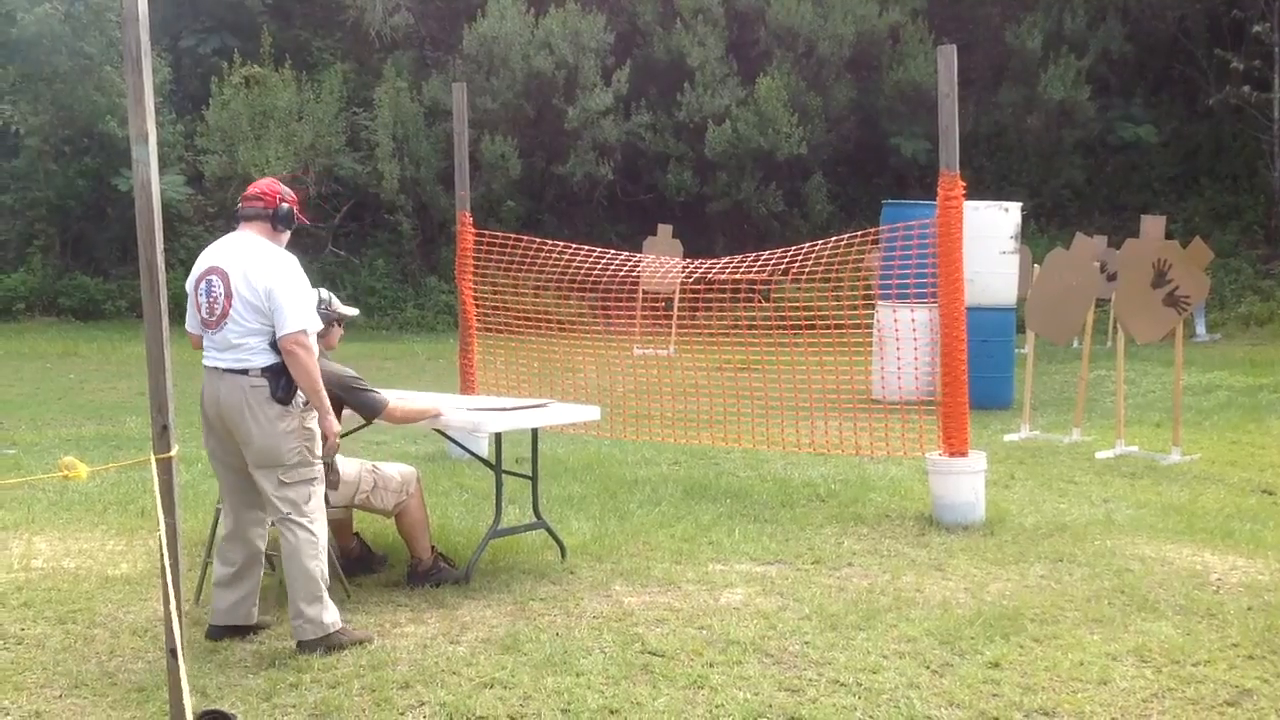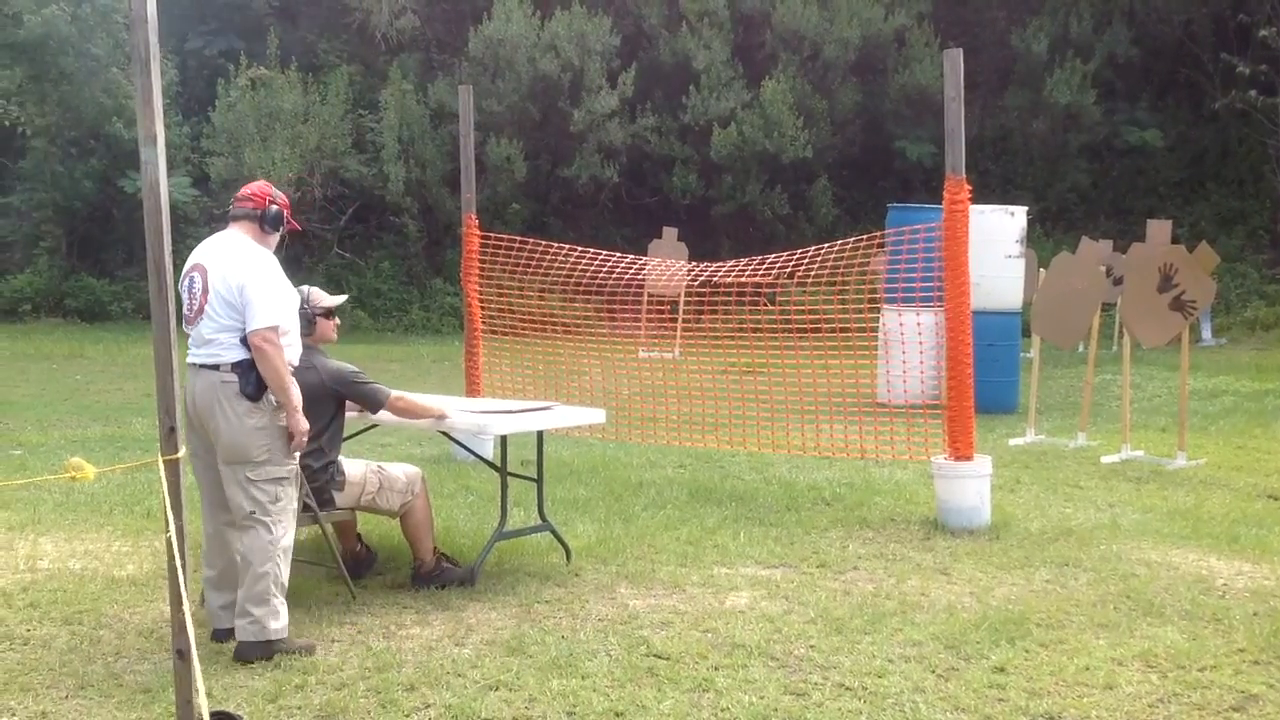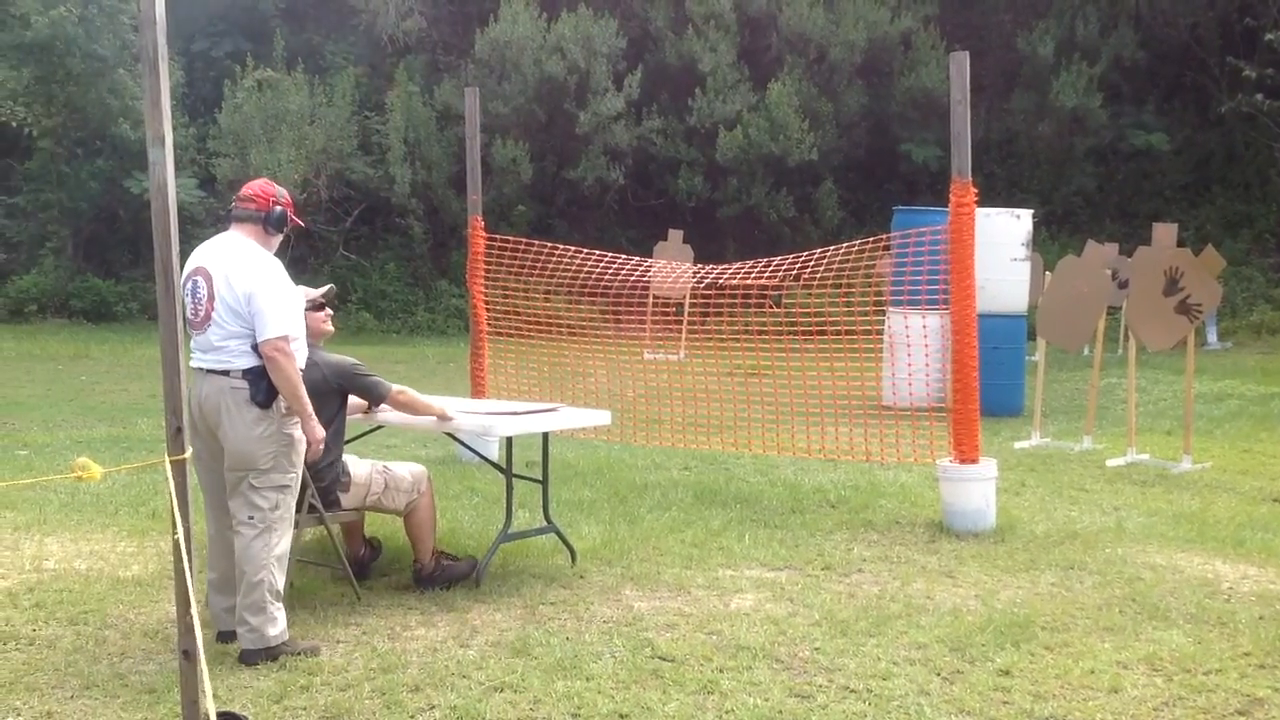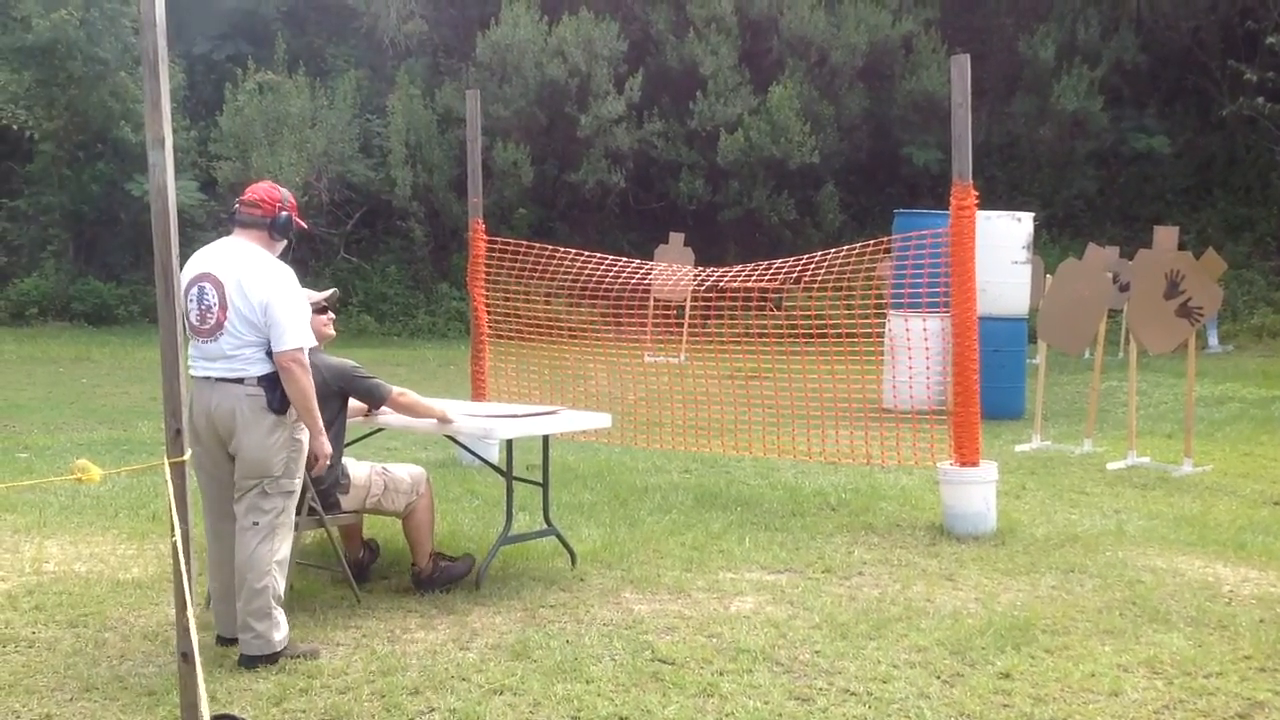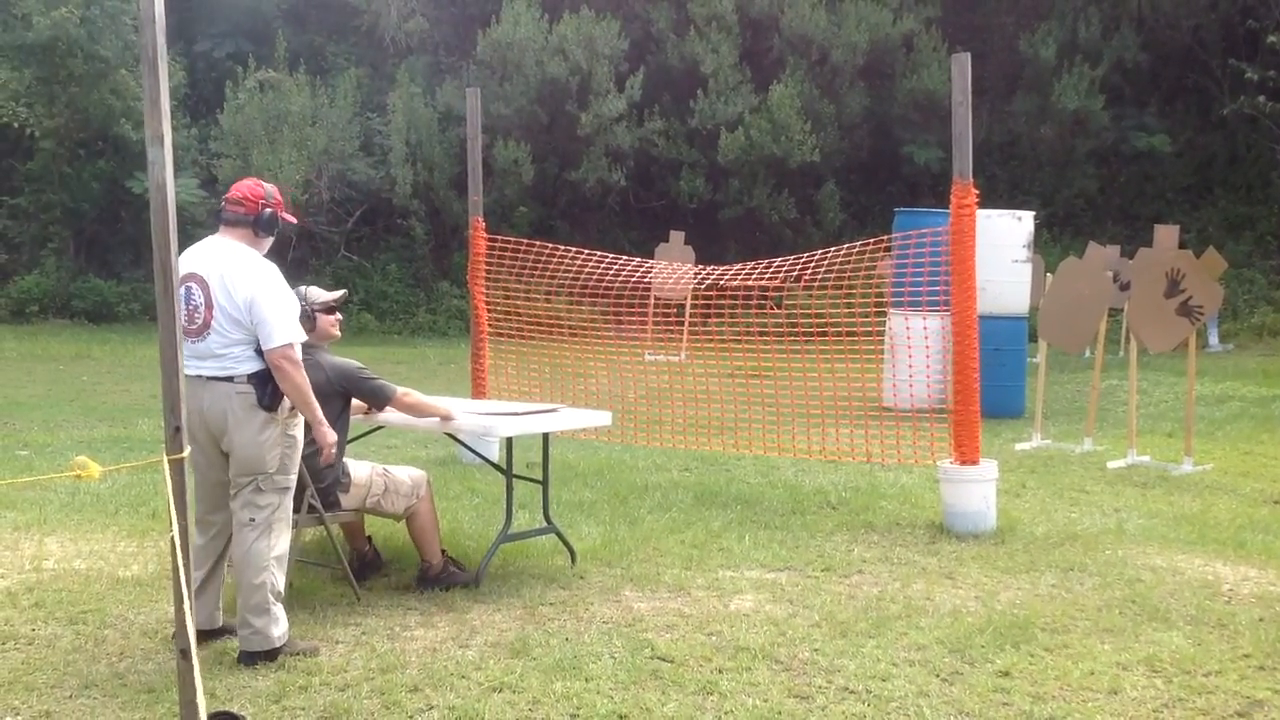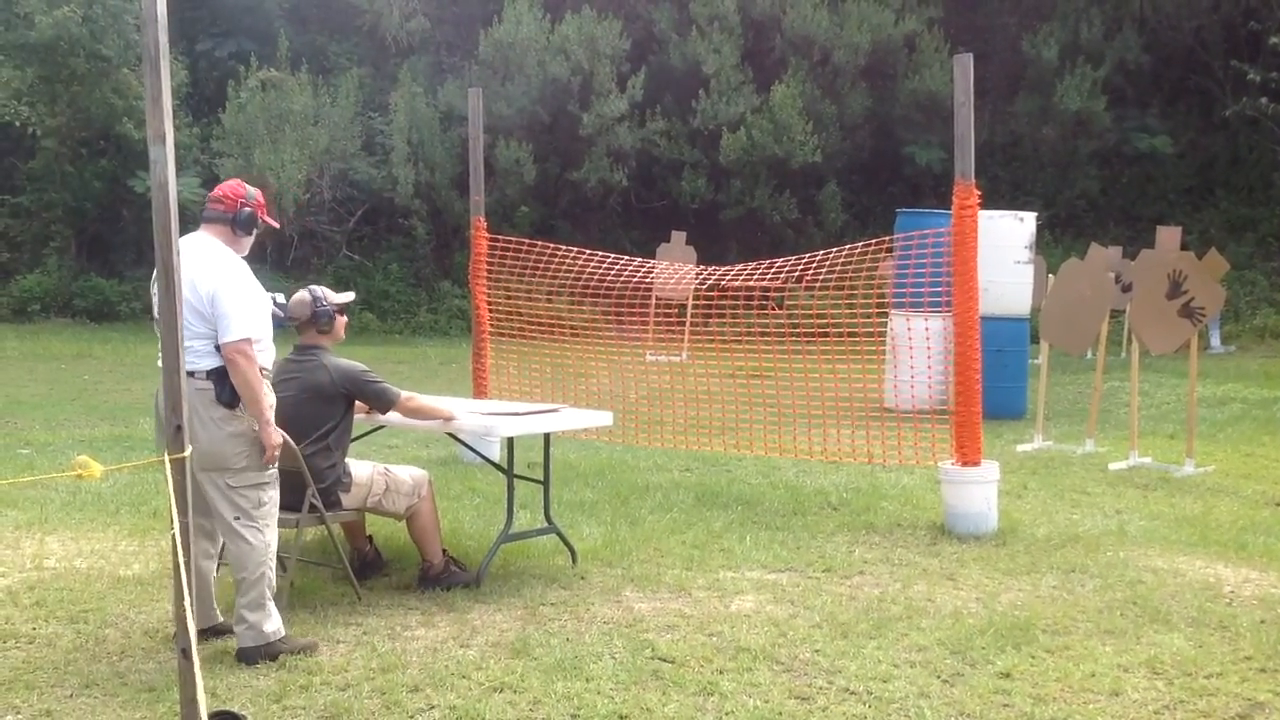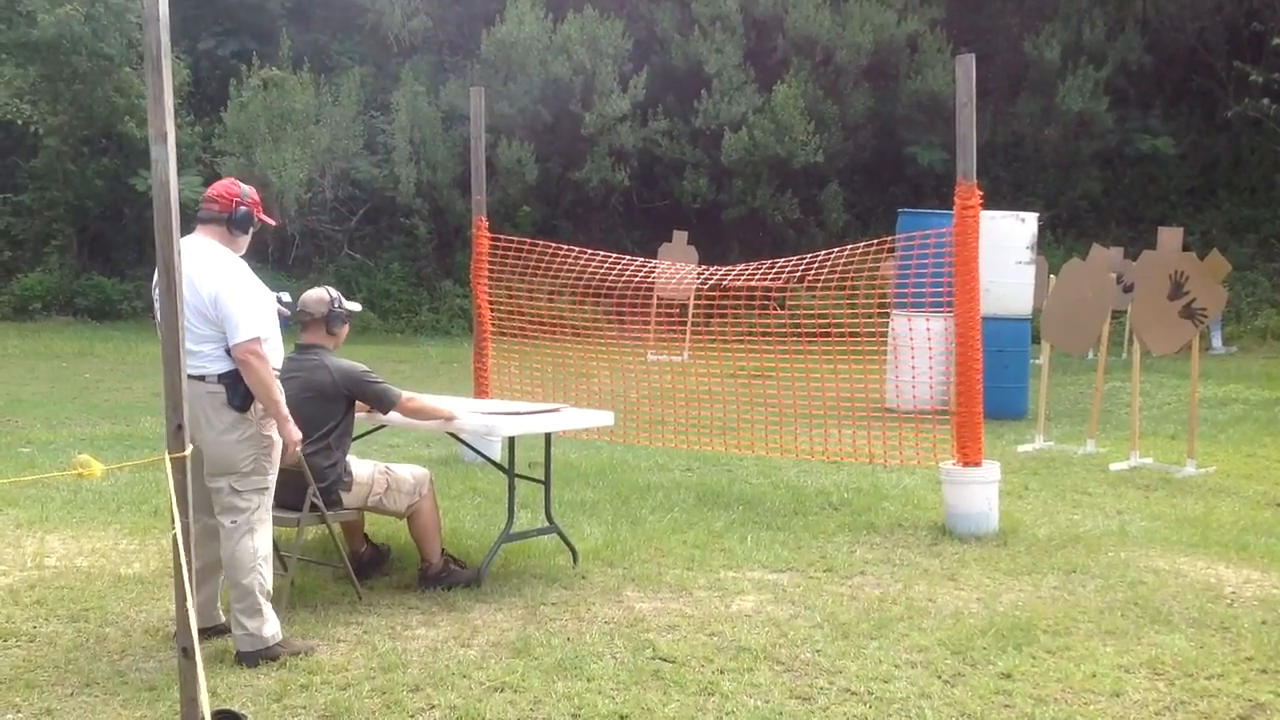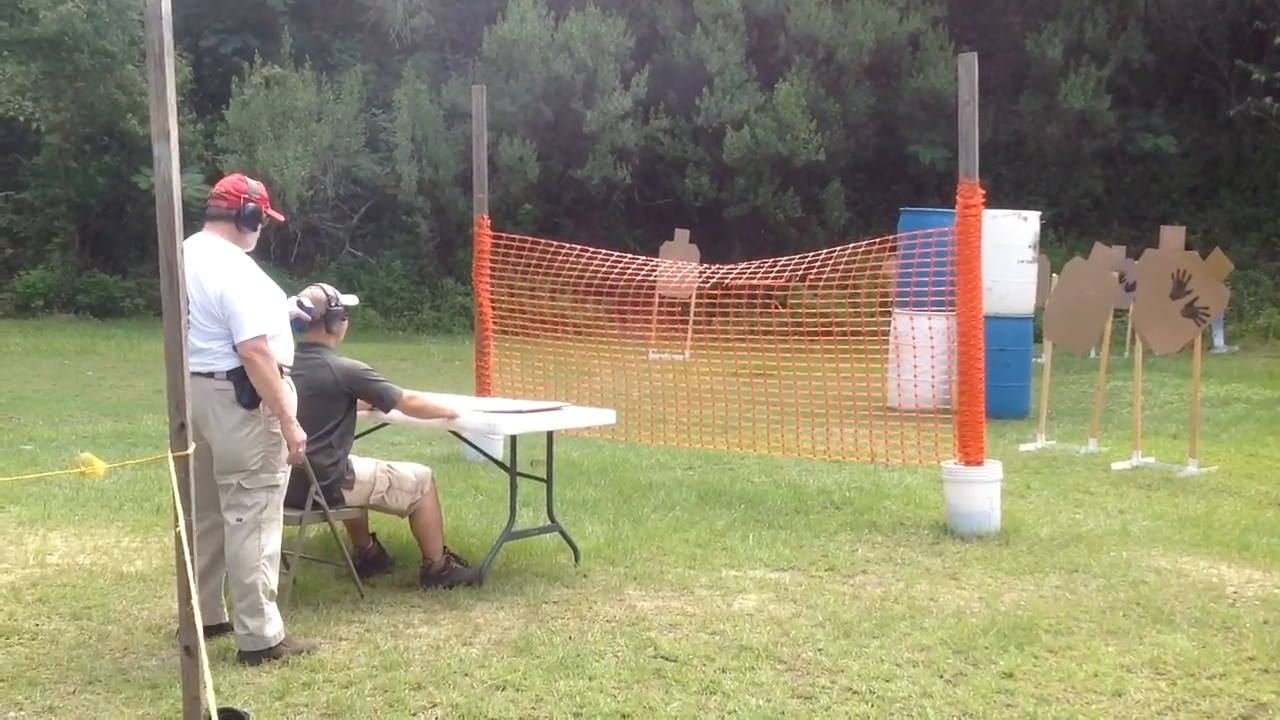
dt=0.4s
person 1, frame 1
left shoulder: (207, 259)
right shoulder: (276, 263)
left elbow: (196, 338)
right elbow: (294, 345)
right wrist: (325, 412)
left hip: (216, 389)
right hip: (266, 396)
left knee: (240, 511)
right knee: (298, 512)
left ankle: (229, 615)
right ankle: (316, 627)
person 1, frame 2
left shoulder: (201, 255)
right shoulder: (255, 260)
right elbow: (263, 341)
right wrist: (292, 409)
left hip: (199, 384)
right hip: (244, 393)
left knee: (222, 512)
right knee: (266, 513)
left ankle: (226, 617)
right ankle: (261, 632)
person 1, frame 3
left shoulder: (201, 257)
right shoulder: (261, 266)
right elbow: (275, 351)
right wrist: (307, 418)
left hip: (204, 389)
right hip: (251, 399)
left knee: (225, 515)
right knee: (262, 521)
left ankle: (229, 619)
right ankle: (261, 637)
person 1, frame 4
left shoulder: (198, 261)
right shoulder: (272, 274)
right elbow: (290, 362)
right wrist: (316, 432)
left hip: (203, 397)
right hip: (259, 405)
left knee: (223, 522)
right knee: (263, 525)
left ankle: (231, 625)
right ankle: (262, 642)
person 1, frame 5
left shoulder: (189, 260)
right shoulder: (257, 273)
right elbow: (282, 358)
right wrist: (319, 423)
left hip: (197, 395)
right hip: (251, 403)
left knee: (212, 516)
right knee: (259, 522)
left ankle: (200, 618)
right ankle: (262, 639)
person 1, frame 6
left shoulder: (176, 255)
right shoulder: (227, 269)
right elbow: (239, 354)
right wrist: (265, 422)
left hip: (177, 392)
right hip: (220, 401)
left knee: (196, 515)
right knee: (250, 517)
left ankle: (198, 619)
right ankle: (259, 635)
person 1, frame 7
left shoulder: (175, 257)
right shoulder: (227, 270)
right elbow: (249, 355)
left wrist: (258, 312)
right wrist: (283, 420)
left hip: (187, 393)
right hip: (230, 402)
left knee: (200, 514)
right knee: (244, 520)
left ankle: (200, 616)
right ankle: (256, 638)
person 1, frame 8
left shoulder: (187, 253)
right shoulder: (235, 268)
right elbow: (255, 352)
left wrist: (275, 313)
right wrist: (288, 420)
left hip: (197, 390)
right hip: (240, 399)
left knee: (205, 512)
right knee: (252, 519)
left ankle: (203, 615)
right ankle: (260, 637)
person 2, frame 1
right shoulder: (332, 374)
right elbow: (394, 412)
left wrist: (364, 399)
right wrist: (434, 409)
left knee: (339, 464)
right knee: (405, 480)
left ankle: (351, 555)
right ankle: (425, 567)
person 2, frame 2
right shoulder: (332, 372)
right elbow: (397, 403)
left wrist: (358, 402)
right wrist: (437, 411)
right hip: (315, 484)
left knee: (341, 466)
right knee: (410, 480)
left ankle: (354, 556)
right ankle: (428, 568)
person 2, frame 3
right shoulder: (335, 366)
right elbow: (399, 397)
left wrist: (366, 403)
right wrist: (439, 411)
right hip: (320, 486)
left knee: (352, 464)
right knee: (416, 478)
left ankle: (358, 556)
right ankle: (428, 568)
person 2, frame 4
right shoulder: (335, 369)
right elbow: (399, 399)
left wrist: (366, 406)
right wrist: (440, 413)
right hip: (320, 489)
left knee: (350, 468)
right knee: (415, 480)
left ankle: (357, 559)
right ankle: (426, 570)
person 2, frame 5
right shoulder: (338, 369)
right elbow: (404, 399)
left wrist: (365, 404)
right wrist: (445, 412)
right hip: (320, 488)
left knee: (352, 469)
right knee: (416, 483)
left ankle: (362, 557)
right ankle: (435, 569)
person 2, frame 6
left shoulder: (282, 368)
right shoulder: (342, 371)
right elbow: (408, 404)
left wrist: (361, 404)
right wrist: (447, 413)
left hip: (283, 486)
right hip: (320, 489)
left knee: (351, 472)
right knee: (416, 482)
left ankle: (363, 557)
right ankle: (436, 569)
person 2, frame 7
left shoulder: (283, 367)
right shoulder: (343, 371)
right elbow: (408, 405)
left wrist: (361, 404)
right wrist: (448, 413)
left hip: (283, 486)
right hip: (321, 487)
left knee: (349, 465)
right knee: (418, 481)
left ankle: (361, 555)
right ankle: (436, 569)
person 2, frame 8
right shoulder: (344, 370)
right elbow: (409, 403)
left wrist: (363, 401)
right wrist: (450, 411)
left hip: (287, 483)
right hip: (324, 485)
left knee: (353, 467)
right knee: (420, 479)
left ankle: (367, 554)
right ankle: (438, 567)
